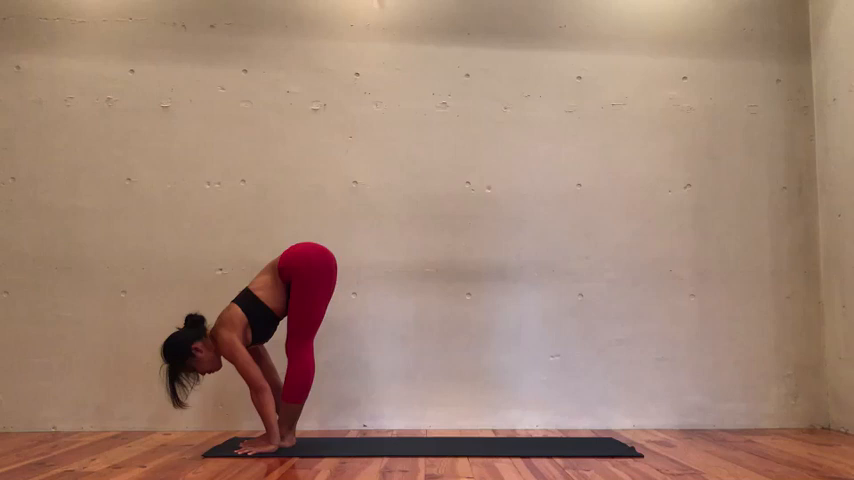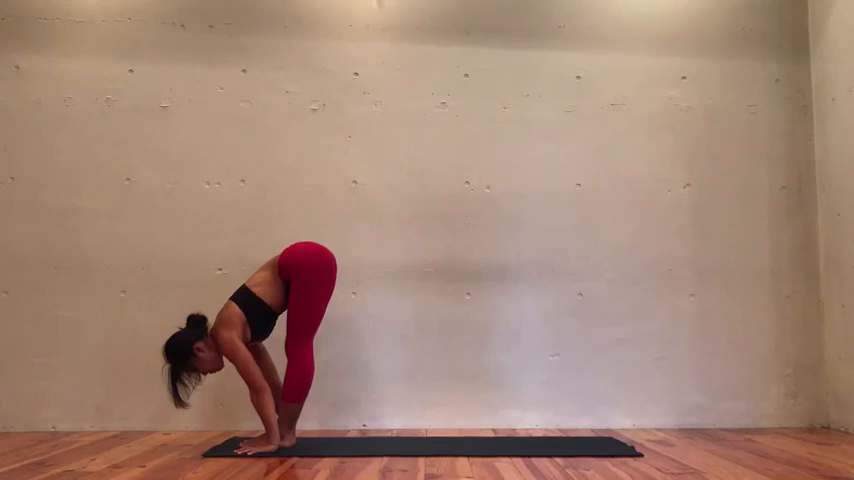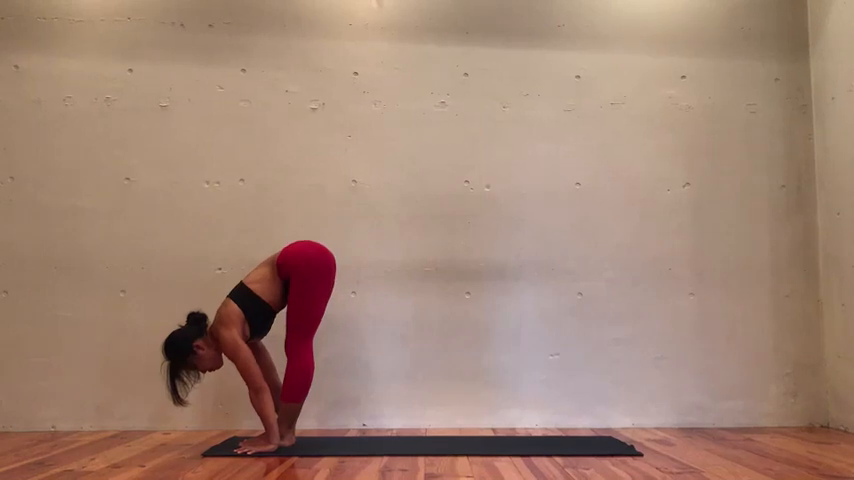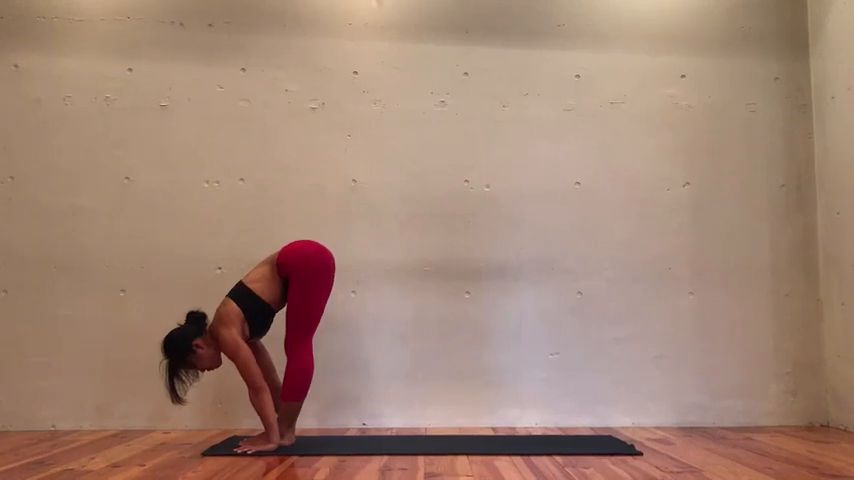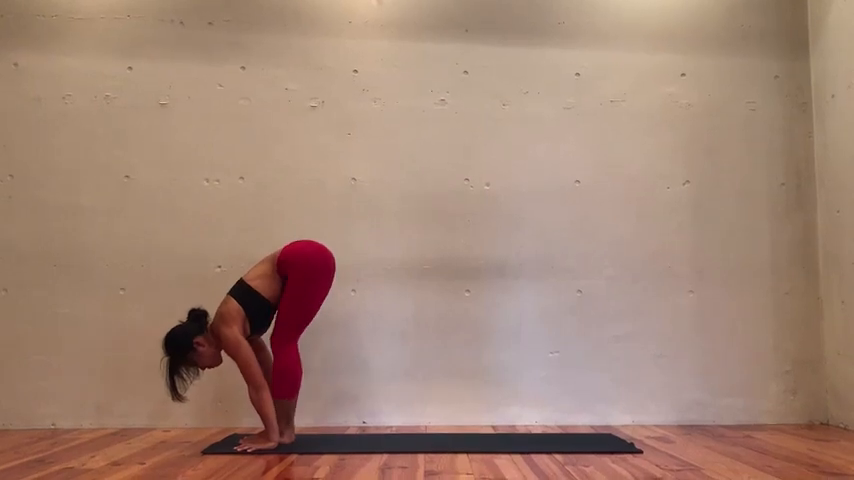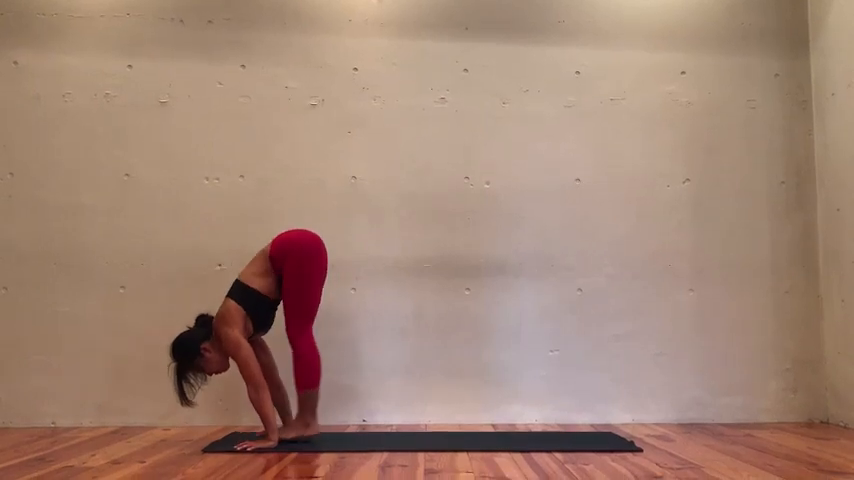
dt=0.4s
person 1, frame 1
left shoulder: (225, 338)
right shoulder: (238, 335)
left elbow: (261, 388)
right elbow: (271, 382)
left wrist: (273, 439)
right wrist: (275, 433)
left hip: (308, 264)
right hip: (304, 263)
left knee: (298, 353)
right knee: (299, 352)
left ankle: (286, 435)
right ankle: (286, 433)
person 1, frame 2
left shoulder: (225, 337)
right shoulder: (237, 333)
left elbow: (259, 388)
right elbow: (270, 381)
left wrist: (273, 439)
right wrist: (275, 432)
left hip: (308, 263)
right hip: (304, 263)
left knee: (298, 352)
right knee: (298, 352)
left ankle: (285, 434)
right ankle: (285, 432)
person 1, frame 3
left shoulder: (226, 335)
right shoulder: (236, 331)
left elbow: (258, 388)
right elbow: (269, 380)
left wrist: (273, 439)
right wrist: (275, 432)
left hip: (307, 263)
right hip: (302, 263)
left knee: (297, 352)
right knee: (298, 351)
left ankle: (285, 434)
right ankle: (285, 431)
person 1, frame 4
left shoulder: (226, 334)
right shoulder: (236, 330)
left elbow: (258, 387)
right elbow: (268, 380)
left wrist: (273, 438)
right wrist: (274, 430)
left hip: (307, 261)
right hip: (301, 261)
left knee: (297, 350)
right knee: (297, 350)
left ankle: (285, 433)
right ankle: (285, 430)
person 1, frame 5
left shoulder: (227, 331)
right shoulder: (237, 328)
left elbow: (258, 385)
right elbow: (264, 377)
left wrist: (272, 437)
right wrist: (273, 430)
left hip: (307, 261)
right hip: (304, 260)
left knee: (282, 345)
right knee: (283, 345)
left ankle: (284, 430)
right ankle: (284, 428)
person 1, frame 6
left shoulder: (227, 335)
right shoulder: (235, 333)
left elbow: (257, 385)
right elbow: (269, 377)
left wrist: (272, 437)
right wrist: (285, 425)
left hip: (298, 249)
right hip: (292, 249)
left knee: (299, 335)
right knee: (299, 336)
left ankle: (307, 420)
right ankle: (305, 421)
